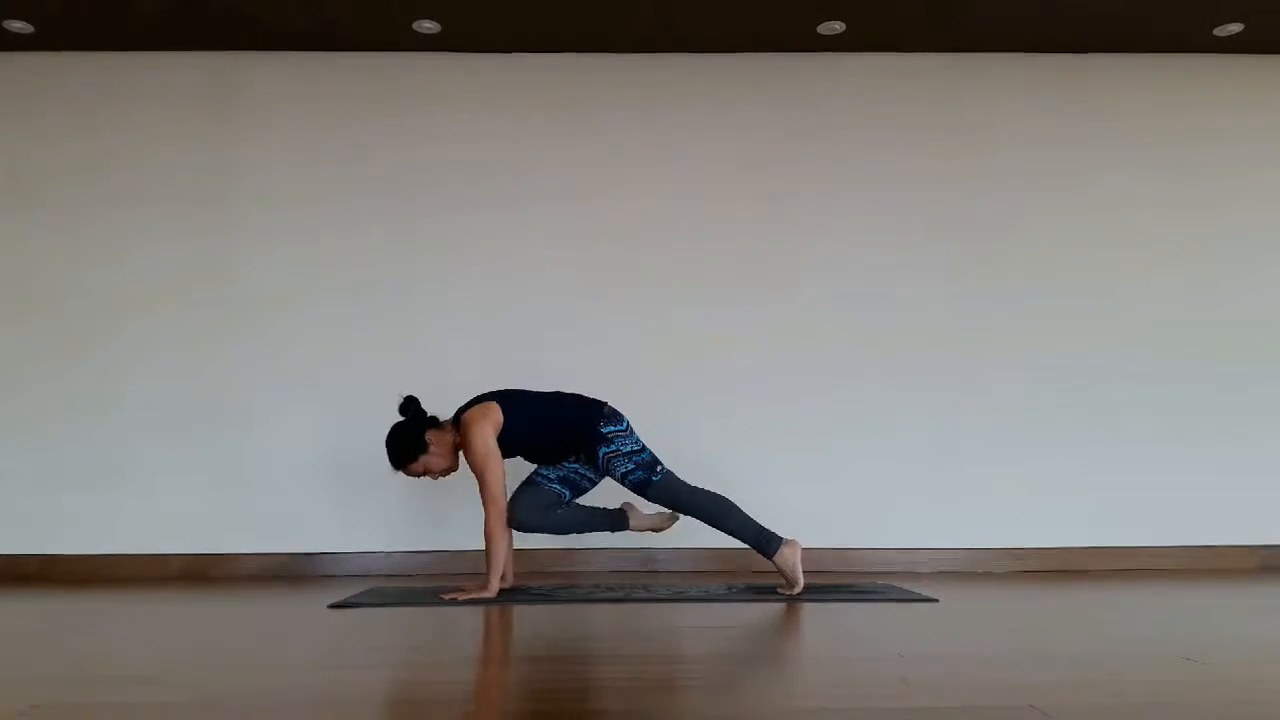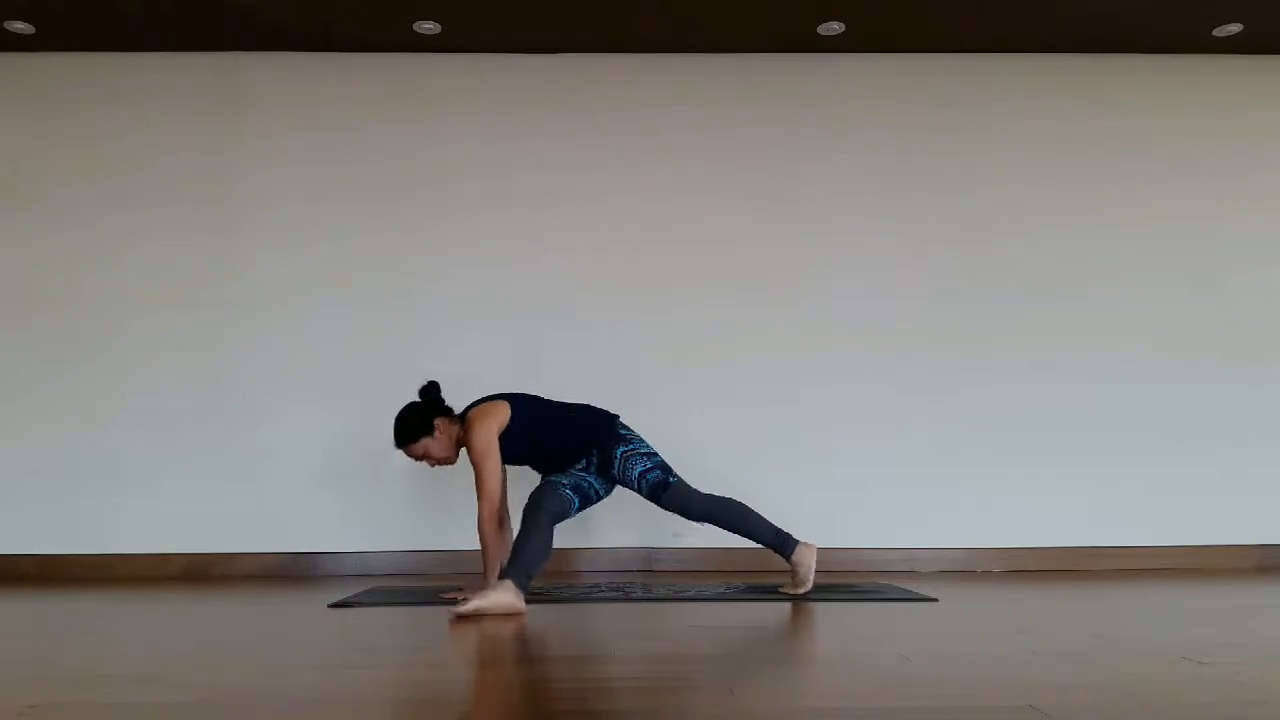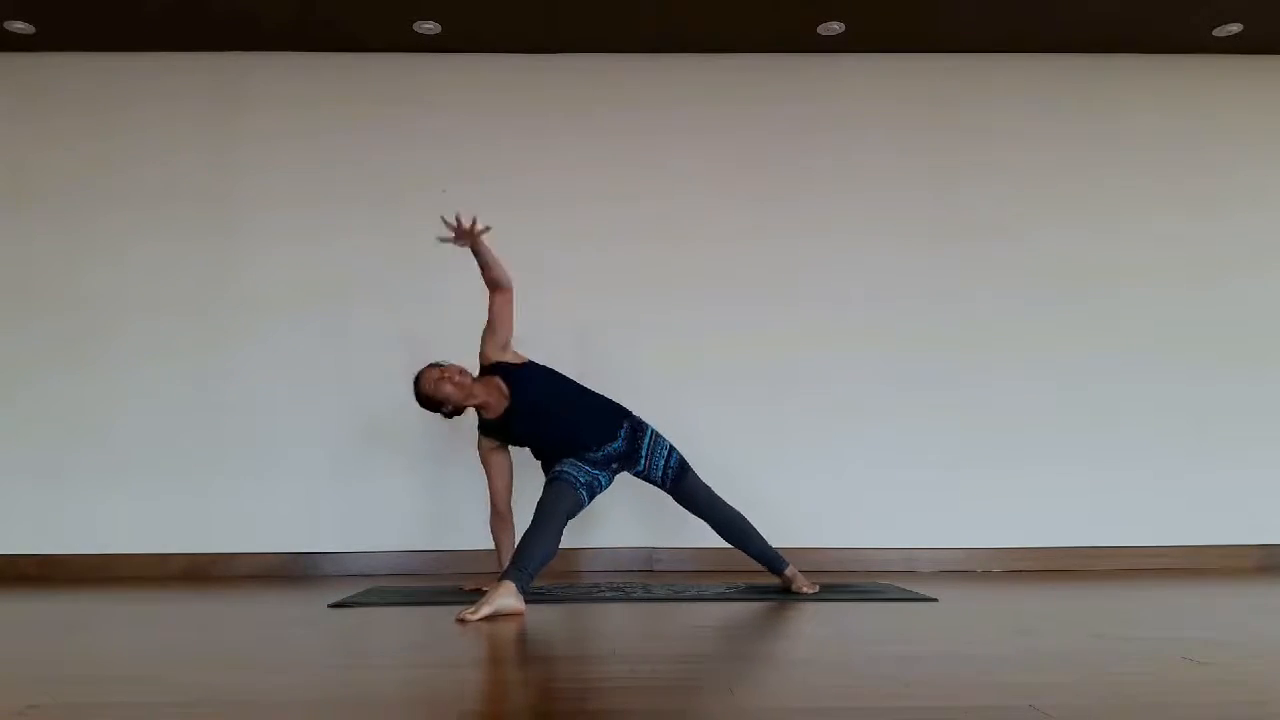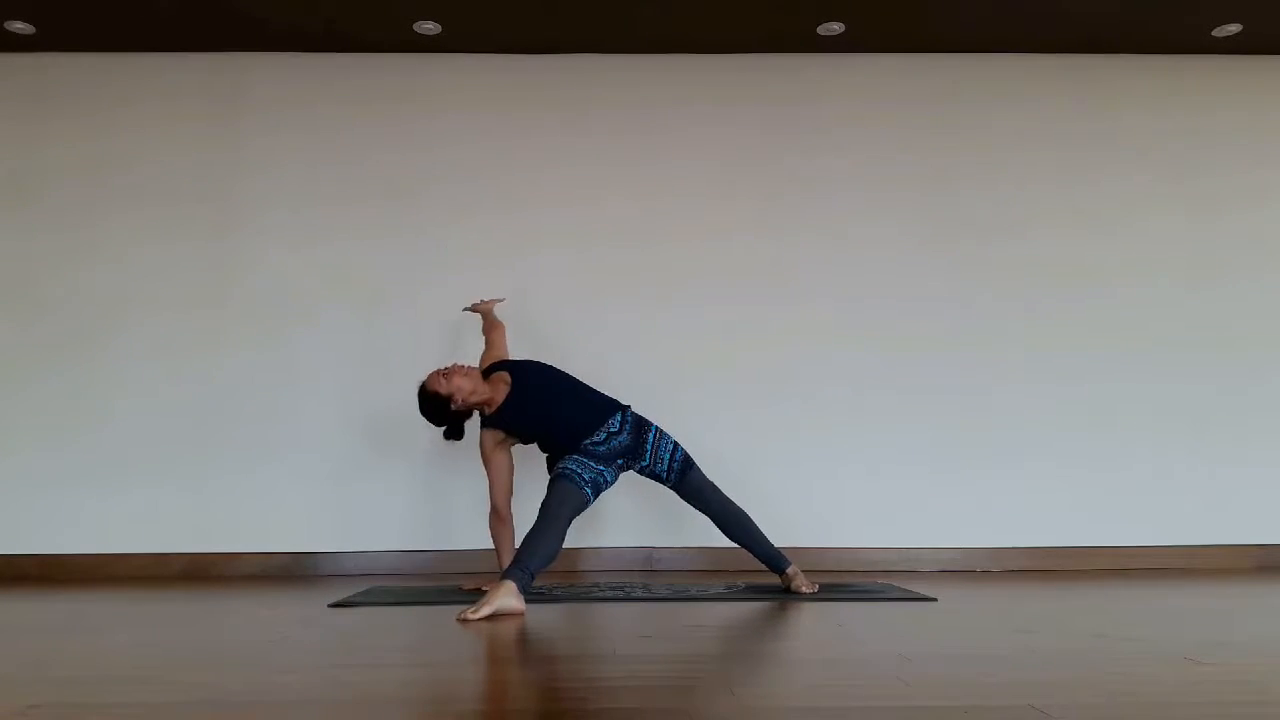
dt=0.3s
person 1, frame 1
left shoulder: (475, 427)
right shoulder: (468, 434)
left elbow: (494, 511)
right elbow: (502, 515)
left wrist: (492, 584)
right wrist: (505, 572)
left hip: (599, 429)
right hip: (572, 454)
left knee: (677, 494)
right knee: (523, 513)
left ankle: (779, 549)
right ankle: (629, 519)
person 1, frame 2
left shoulder: (479, 421)
right shoulder: (480, 441)
left elbow: (490, 505)
right elbow: (498, 515)
left wrist: (492, 576)
right wrist: (501, 574)
left hip: (606, 441)
right hip: (575, 469)
left knee: (690, 502)
right knee: (537, 512)
left ankle: (794, 550)
person 1, frame 3
left shoulder: (496, 363)
right shoulder: (490, 439)
left elbow: (502, 288)
right elbow: (501, 509)
left wrist: (476, 245)
right wrist: (505, 572)
left hip: (624, 431)
right hip: (579, 464)
left knee: (704, 503)
right knee: (550, 515)
left ankle: (784, 570)
right ankle: (509, 590)
person 1, frame 4
left shoulder: (494, 371)
right shoulder: (494, 443)
left elbow: (495, 327)
right elbow: (500, 512)
right wrist: (505, 577)
left hip: (623, 428)
right hip: (582, 459)
left knee: (707, 497)
right knee: (552, 513)
left ankle: (786, 570)
right ankle: (510, 593)
